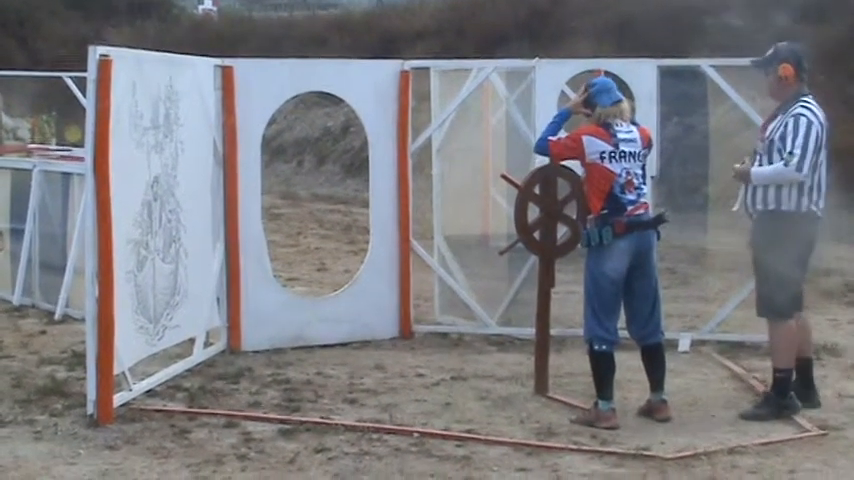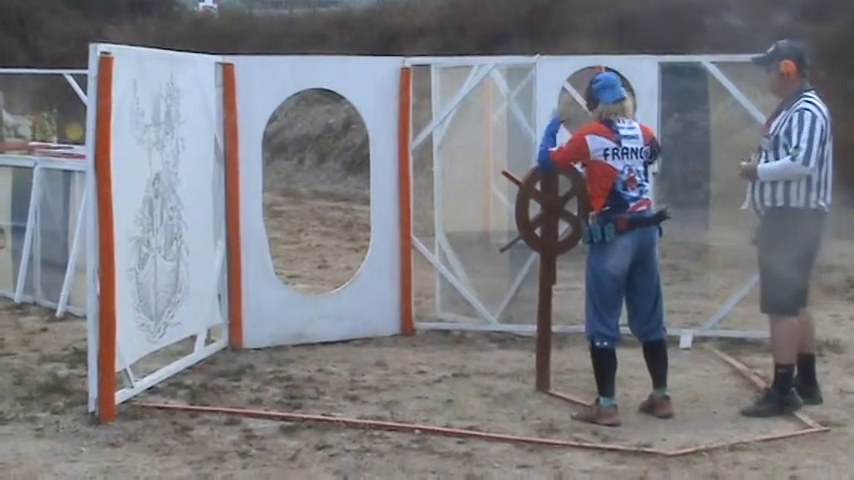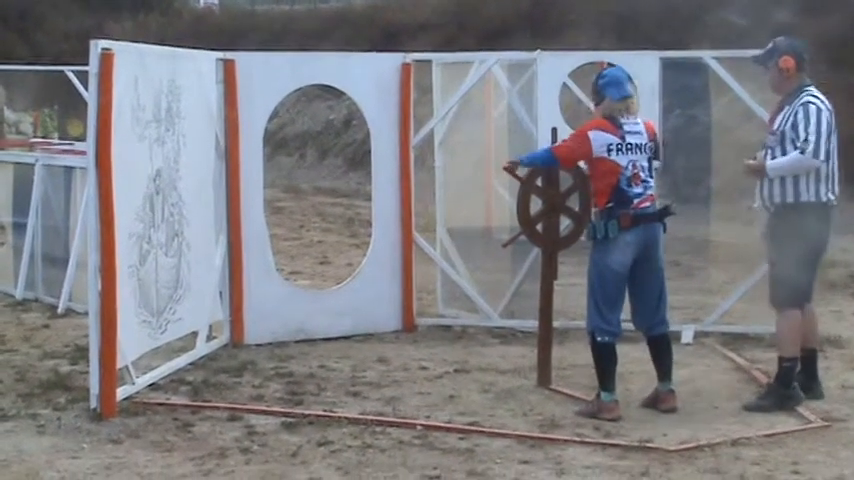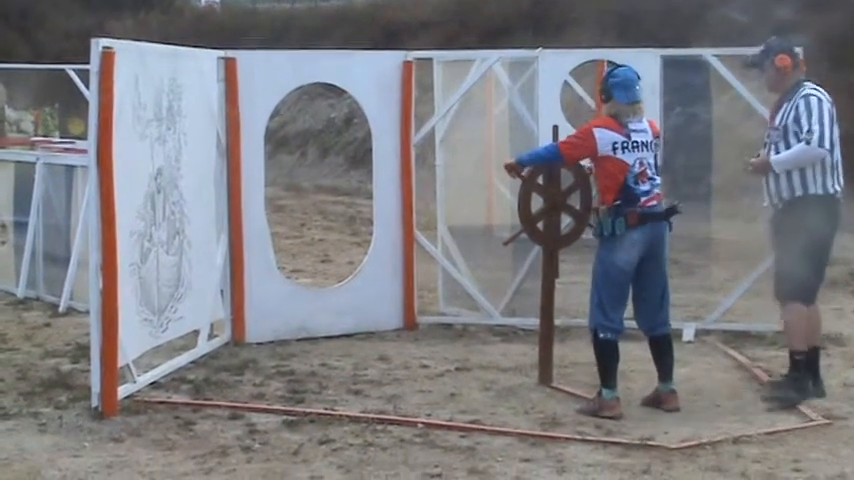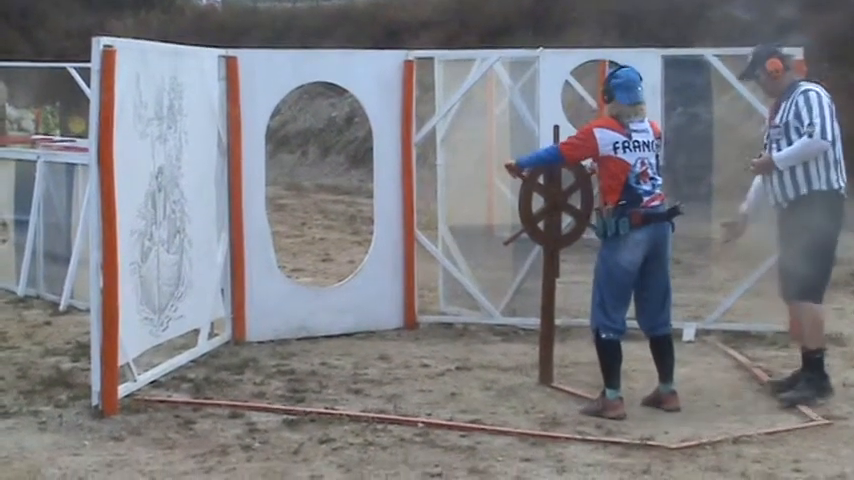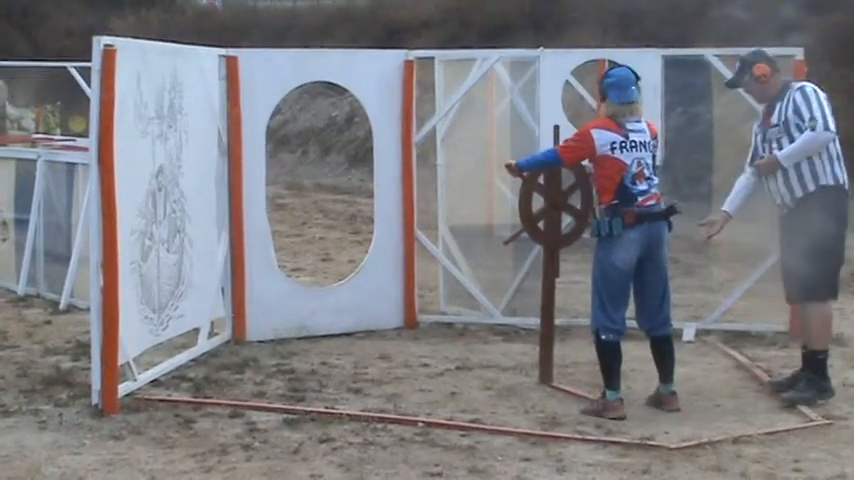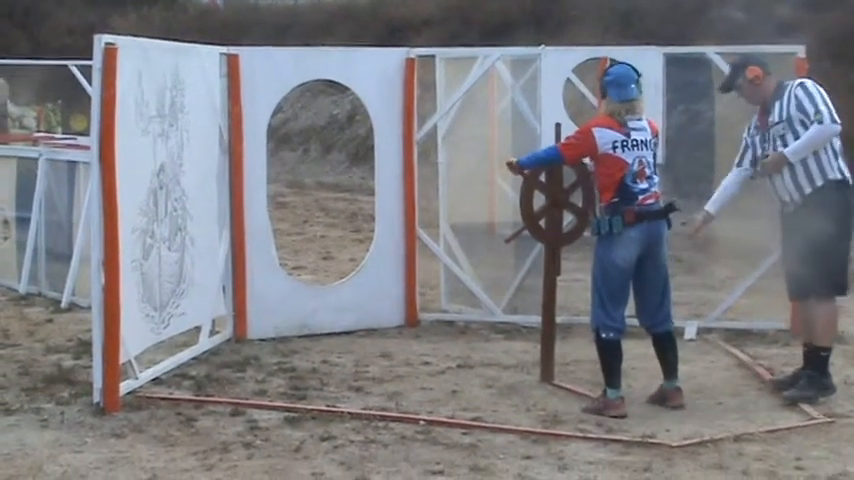
dt=0.2s
person 1, frame 1
left shoulder: (803, 116)
right shoulder: (789, 113)
left elbow: (795, 170)
left wrist: (751, 174)
right wrist: (755, 170)
left hip: (787, 222)
right hip: (779, 221)
left knee: (779, 309)
right knee: (791, 307)
left ankle: (781, 395)
right ankle: (804, 386)
person 1, frame 2
left shoulder: (807, 111)
right shoulder: (789, 109)
left elbow: (802, 165)
left wrist: (758, 170)
left hip: (795, 219)
right hip: (783, 218)
left knee: (781, 305)
right knee: (795, 302)
left ankle: (782, 391)
right ankle: (806, 382)
person 1, frame 3
left shoulder: (810, 105)
right shoulder: (788, 106)
left elbow: (812, 158)
left wrist: (767, 167)
left hip: (805, 213)
right hip: (789, 212)
left knee: (787, 299)
right knee: (798, 298)
left ankle: (783, 386)
right ankle: (806, 377)
person 1, frame 4
left shoulder: (811, 98)
right shoulder: (784, 106)
left elbow: (817, 149)
left wrist: (771, 162)
left hip: (812, 207)
right hip: (792, 208)
left knee: (793, 292)
right knee: (800, 293)
left ankle: (801, 375)
right ankle: (807, 373)
person 1, frame 5
left shoulder: (809, 95)
right shoulder: (778, 111)
left elbow: (820, 141)
right elbow: (767, 169)
left wrist: (777, 160)
right wrist: (745, 213)
left hip: (818, 203)
right hip: (794, 209)
left knee: (803, 292)
right knee: (798, 293)
left ankle: (817, 377)
right ankle: (809, 369)
person 1, frame 6
left shoulder: (804, 93)
right shoulder: (765, 119)
left elbow: (822, 133)
right elbow: (752, 171)
left wrist: (779, 159)
right wrist: (725, 212)
left hip: (822, 202)
right hip: (794, 209)
left knee: (815, 293)
right knee: (798, 294)
left ankle: (819, 377)
right ankle: (808, 369)
person 1, frame 7
left shoulder: (802, 91)
right shoulder: (758, 124)
right elbow: (740, 172)
left wrist: (787, 156)
right wrist: (708, 211)
right hip: (796, 208)
left knee: (822, 289)
right knee: (802, 291)
left ankle: (820, 374)
right ankle: (810, 367)
person 2, frame 1
left shoulder: (588, 137)
right shoulder: (642, 135)
left elbow: (543, 146)
left wrist: (568, 110)
right wrist: (622, 117)
left hip: (609, 238)
right hip: (644, 233)
left knee: (601, 327)
right knee: (647, 323)
left ankle: (604, 409)
right ankle: (658, 400)
person 2, frame 2
left shoulder: (590, 136)
right shoulder: (644, 133)
left elbow: (548, 161)
left wrist: (553, 124)
left hip: (612, 236)
right hip: (645, 230)
left knee: (602, 325)
right knee: (649, 320)
left ankle: (606, 405)
right ankle: (661, 397)
person 2, frame 3
left shoulder: (593, 132)
right shoulder: (648, 130)
left elbow: (554, 156)
left wrist: (520, 161)
left hip: (615, 232)
right hip: (650, 227)
left knee: (603, 320)
right knee: (652, 315)
left ankle: (607, 400)
right ankle: (666, 390)
person 2, frame 4
left shoulder: (599, 130)
right shoulder: (652, 129)
left elbow: (557, 152)
left wrist: (519, 162)
left hip: (623, 230)
right hip: (656, 225)
left knee: (605, 317)
right knee: (655, 315)
left ankle: (608, 398)
right ankle: (667, 390)
person 2, frame 5
left shoulder: (600, 131)
right shoulder: (653, 130)
left elbow: (559, 153)
left wrist: (520, 165)
left hip: (625, 230)
right hip: (659, 226)
left knee: (607, 318)
right knee: (656, 314)
left ankle: (612, 398)
right ankle: (667, 390)
person 2, frame 6
left shoulder: (597, 132)
right shoulder: (649, 131)
left elbow: (557, 156)
left wrist: (519, 166)
left hip: (620, 230)
right hip: (655, 225)
left knee: (608, 318)
right knee: (657, 315)
left ankle: (612, 399)
right ankle: (667, 391)
person 2, frame 7
left shoulder: (598, 130)
right shoulder: (650, 129)
left elbow: (558, 154)
left wrist: (520, 164)
left hip: (619, 228)
right hip: (654, 224)
left knee: (608, 317)
right knee: (658, 312)
left ankle: (613, 397)
right ankle: (672, 387)
